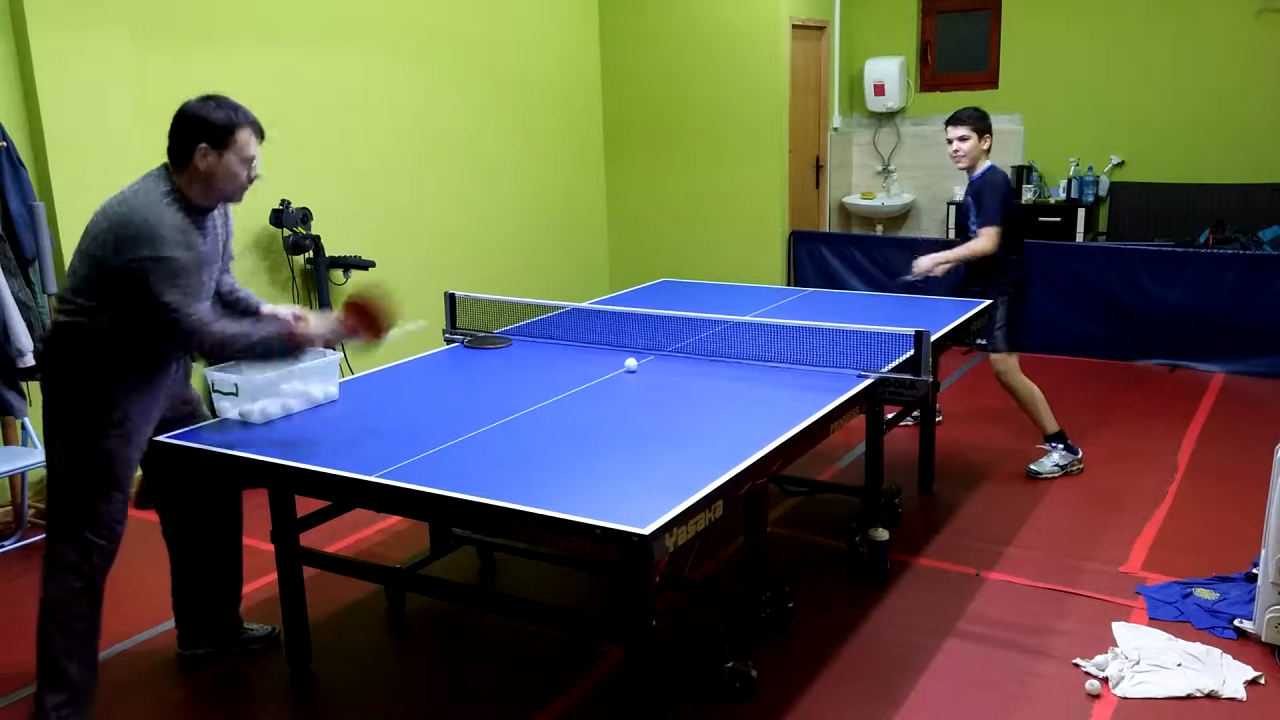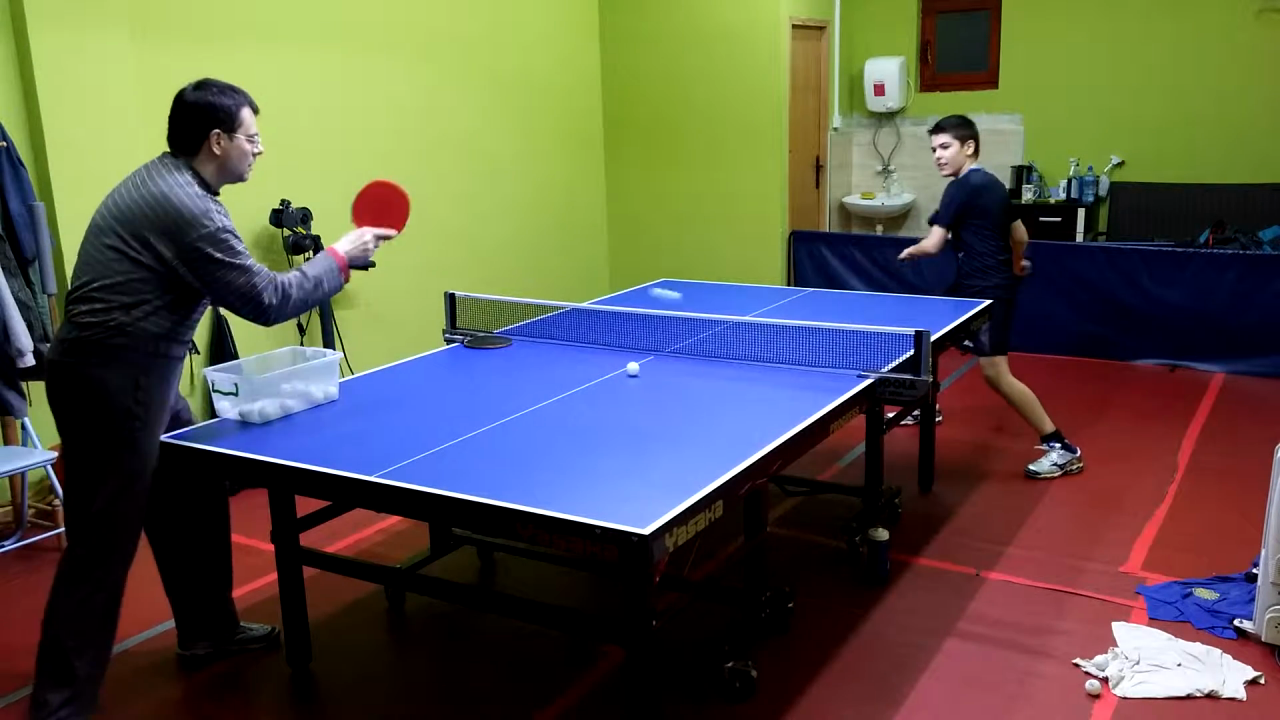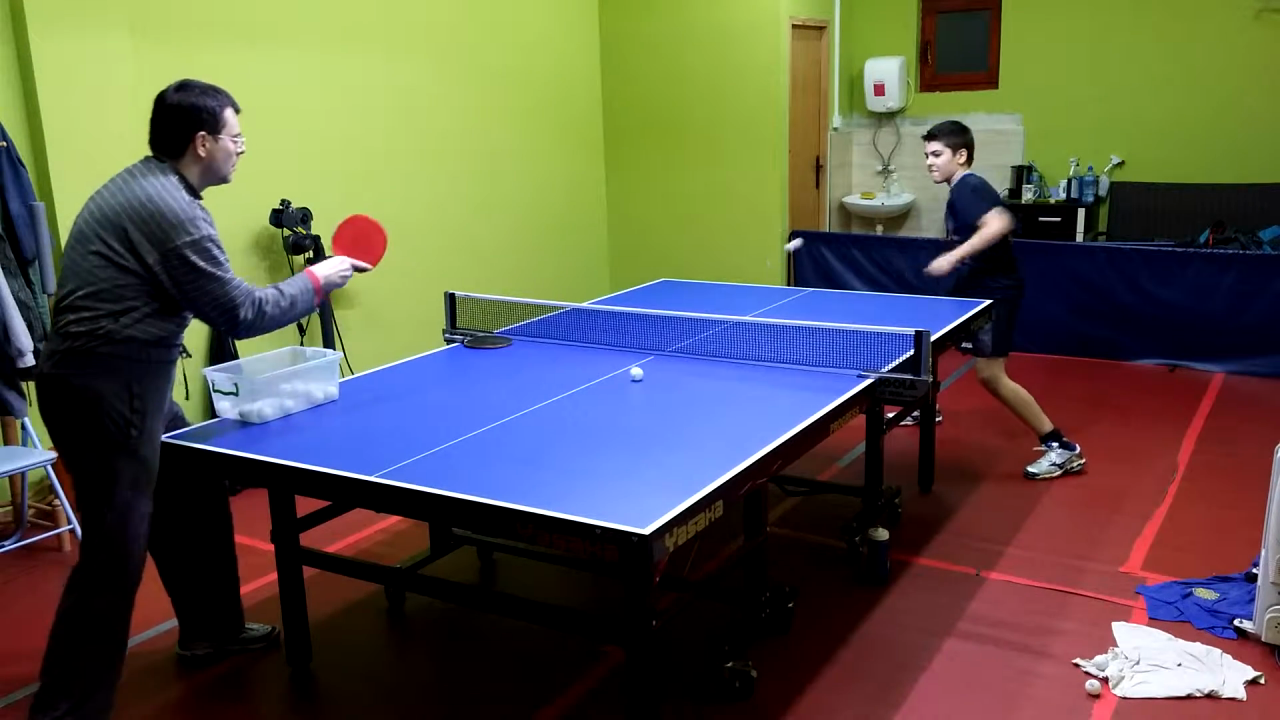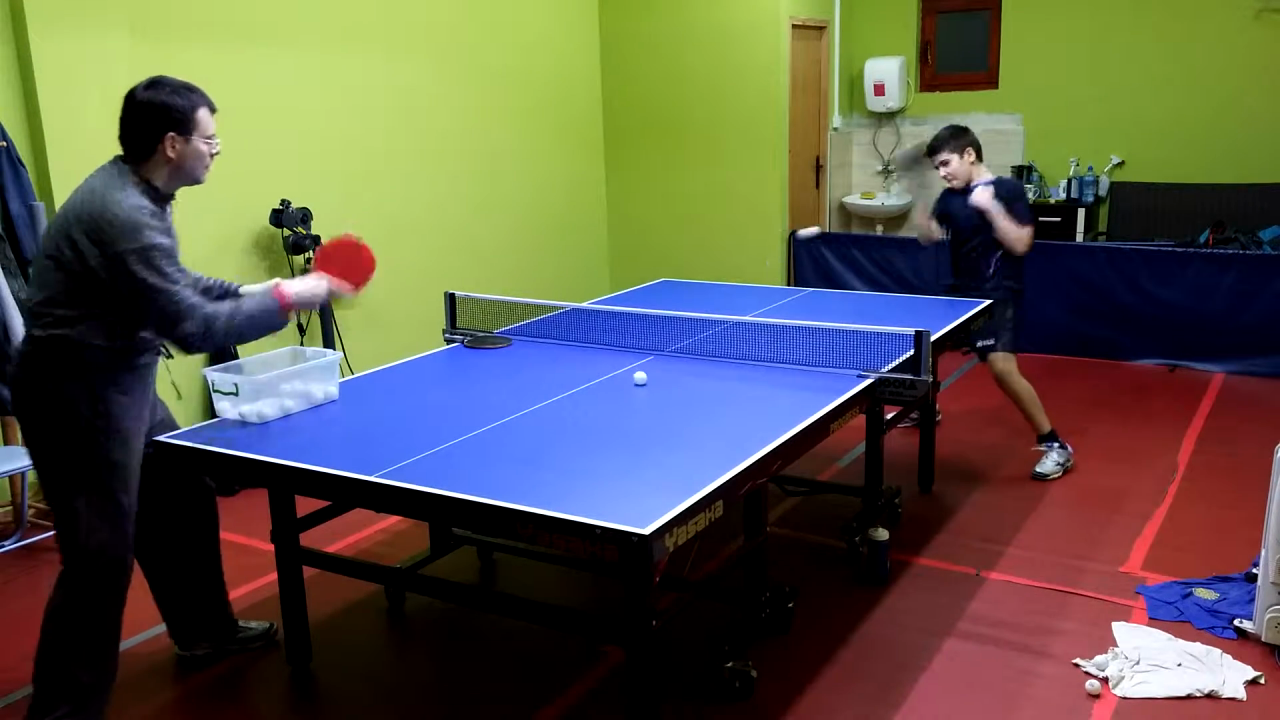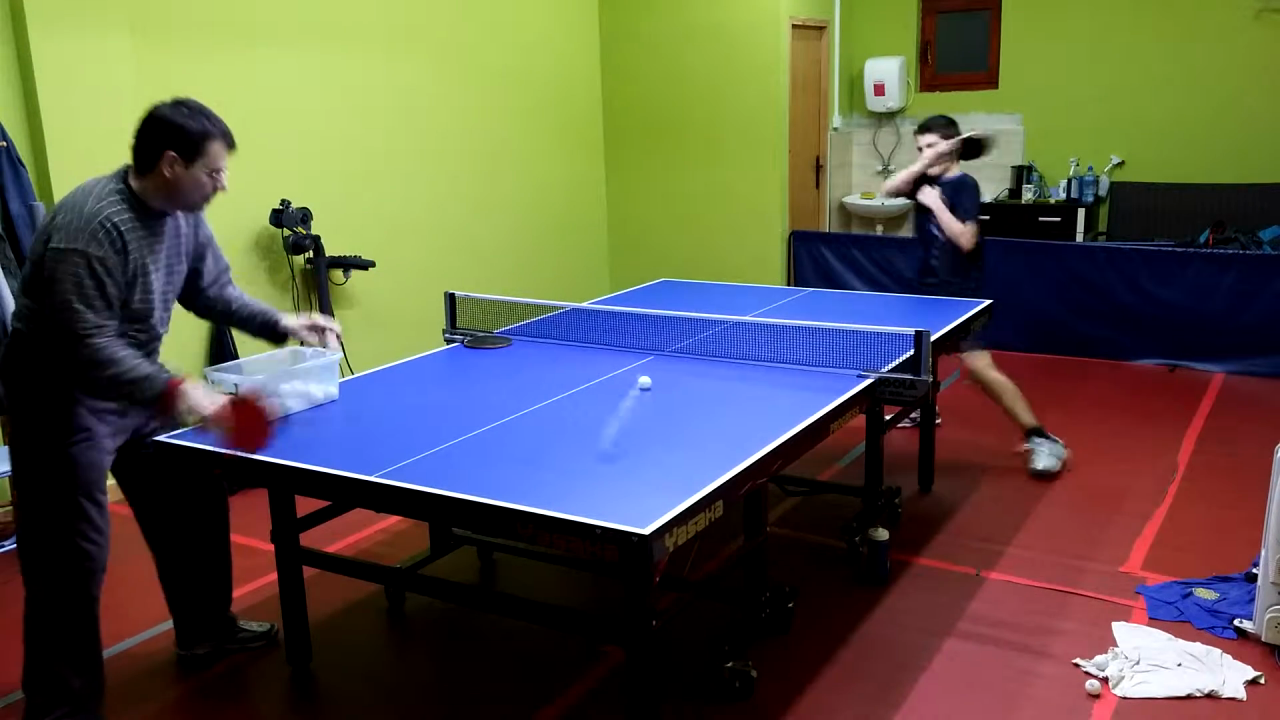
dt=0.2s
person 1, frame 1
left shoulder: (212, 207)
right shoulder: (149, 223)
left elbow: (212, 285)
right elbow: (197, 332)
left wrist: (268, 314)
right wrist: (294, 334)
left hip: (162, 375)
right hip: (97, 386)
left knee: (210, 496)
right knee: (86, 544)
left ankle: (210, 628)
person 1, frame 2
left shoulder: (169, 184)
right shoulder: (185, 208)
right elbow: (263, 300)
left wrist: (289, 271)
right wrist: (338, 258)
left hip: (142, 373)
right hip: (107, 381)
left knee: (195, 496)
right knee: (103, 545)
left ankle: (208, 628)
person 1, frame 3
left shoulder: (147, 187)
right shoulder: (169, 211)
right elbow: (239, 314)
right wrist: (316, 280)
left hip: (126, 379)
right hip: (101, 390)
left knee: (195, 498)
right knee: (115, 553)
left ankle: (210, 627)
person 1, frame 4
left shoulder: (132, 193)
right shoulder: (123, 215)
left elbow: (170, 292)
right elbow: (192, 327)
left wrist: (241, 291)
right wrist: (285, 298)
left hip: (118, 385)
right hip: (77, 397)
left knee: (183, 501)
right knee: (100, 558)
left ankle: (203, 628)
person 1, frame 5
left shoulder: (182, 216)
right shoulder: (91, 225)
left elbow: (210, 291)
right elbow: (88, 347)
left wrist: (280, 323)
right wrist: (175, 391)
left hip: (135, 387)
right hip: (64, 397)
left knee: (196, 499)
right knee: (71, 561)
left ankle: (206, 629)
person 2, frame 1
left shoulder: (993, 182)
right shoulder: (976, 184)
left elbow: (987, 244)
left wrist: (936, 258)
right wrist: (948, 262)
left hip: (1001, 289)
right hip: (975, 286)
left knee: (1004, 368)
left ankle: (1063, 448)
person 2, frame 2
left shoulder: (963, 186)
right shoulder: (990, 183)
left elbow: (934, 244)
right elbow: (1020, 235)
left wrist: (911, 250)
right wrist: (1016, 263)
left hip: (989, 291)
right hip: (972, 287)
left knee: (995, 372)
left ankle: (1061, 447)
person 2, frame 3
left shoulder: (966, 189)
right shoulder: (973, 187)
left elbow: (999, 226)
right elbow: (986, 239)
left wrist: (953, 257)
left hip: (994, 292)
right hip: (974, 289)
left knee: (991, 374)
left ankle: (1062, 447)
person 2, frame 4
left shoulder: (1008, 189)
right shoulder: (951, 198)
left elbow: (1020, 246)
right elbow: (927, 234)
left wrist: (991, 207)
left hip: (999, 293)
right hip: (961, 292)
left knee: (1003, 368)
left ankle: (1053, 444)
person 2, frame 5
left shoulder: (964, 186)
right shoulder: (924, 182)
left elbow: (966, 241)
right elbow: (889, 189)
left wrist: (934, 204)
right wrist: (929, 160)
left hip: (962, 291)
right hip: (930, 288)
left knee: (978, 366)
left ankle: (1042, 439)
right ankle: (924, 410)
